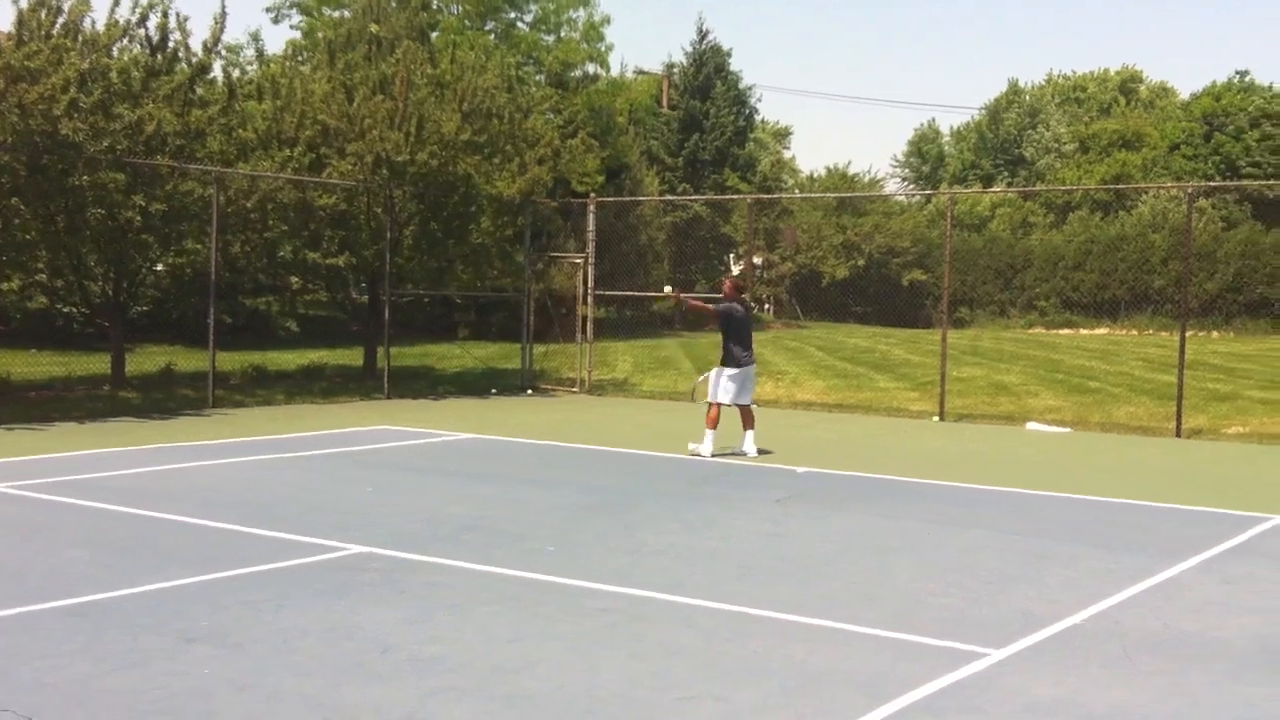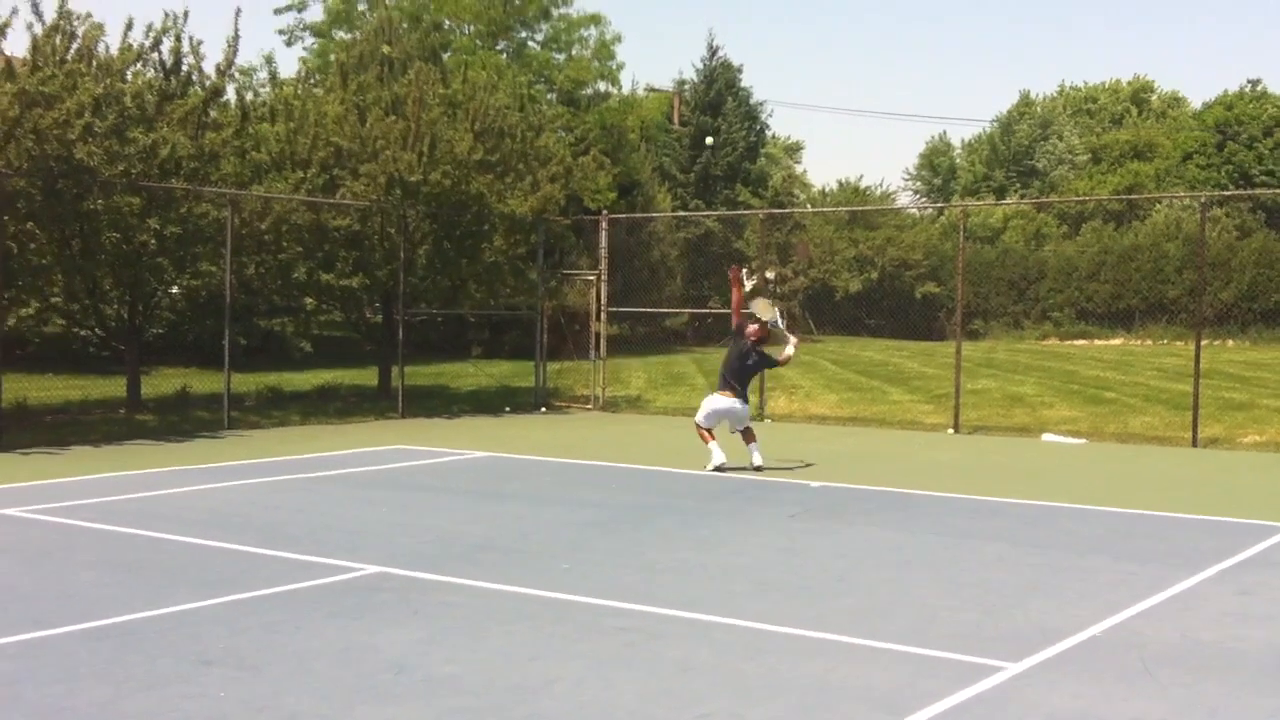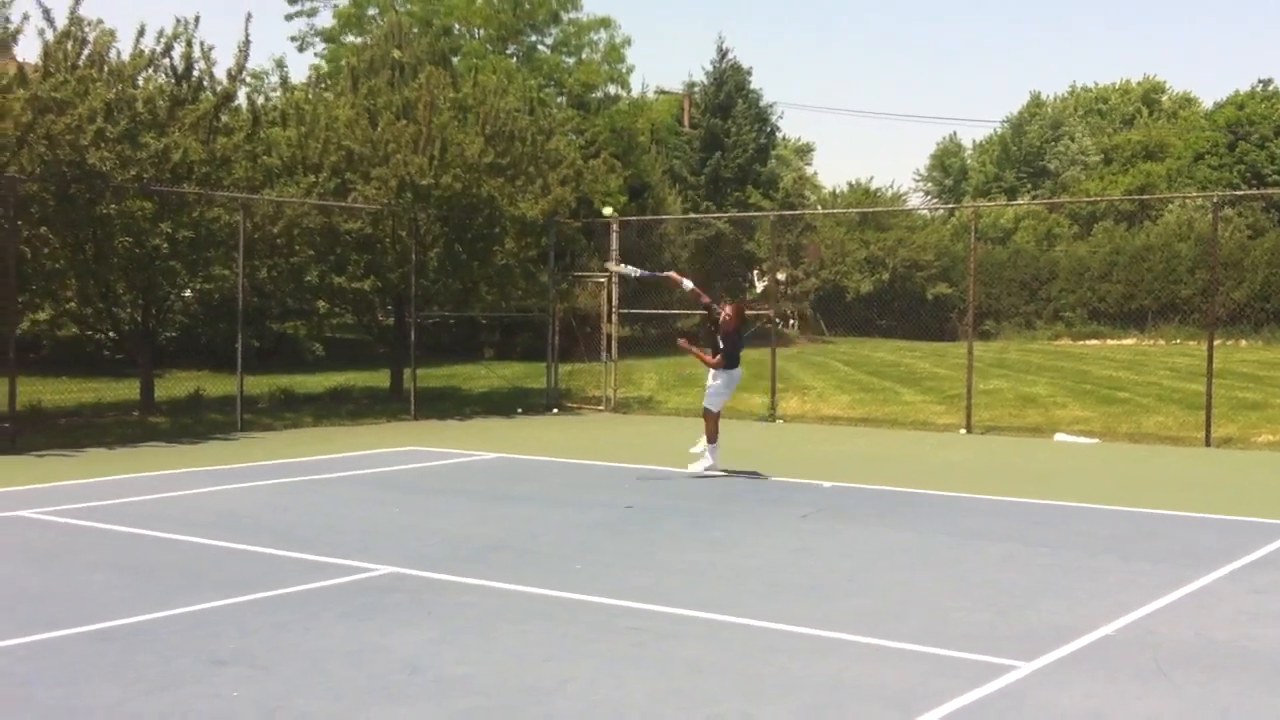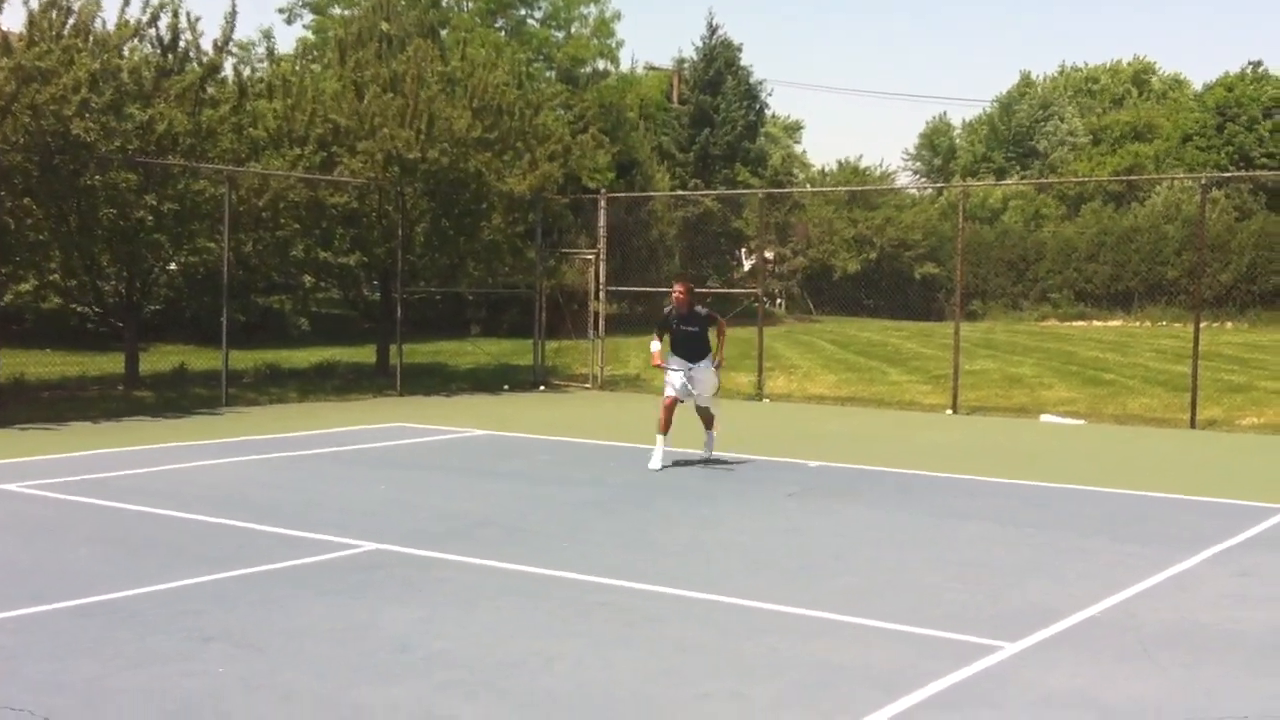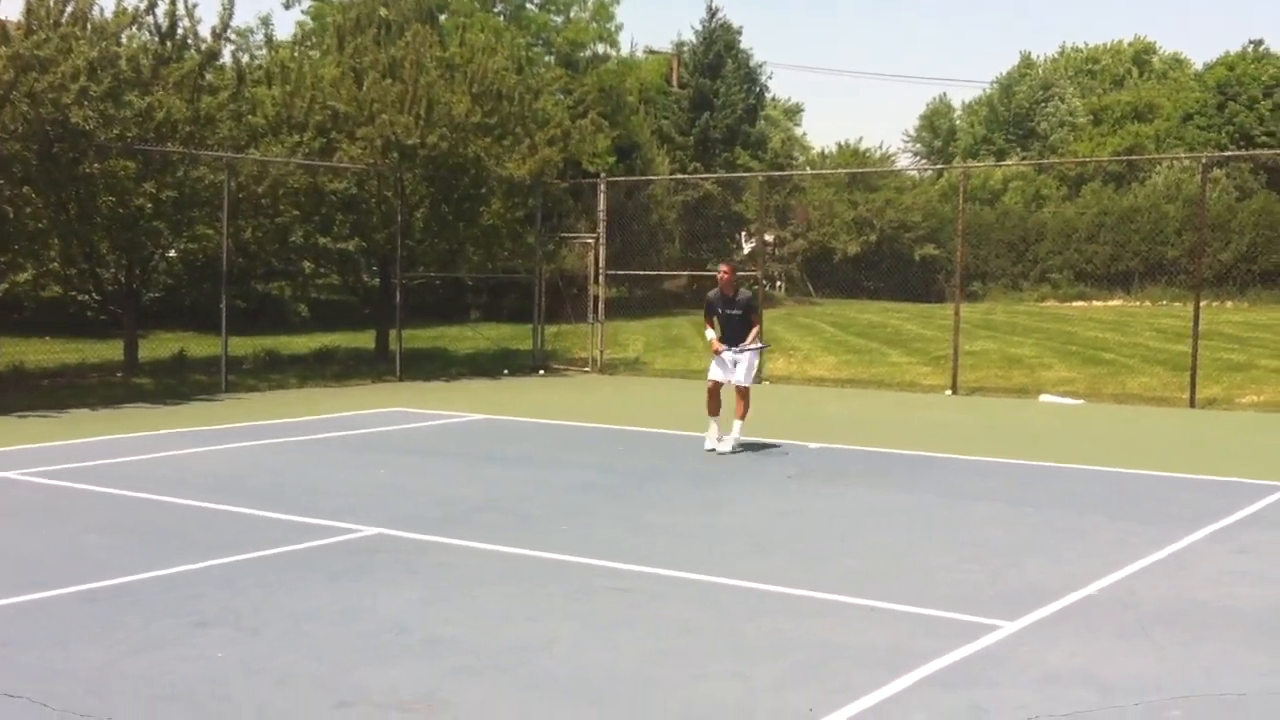
dt=0.5s
person 1, frame 1
left shoulder: (730, 309)
right shoulder: (745, 308)
left elbow: (705, 308)
left wrist: (682, 299)
left hip: (732, 366)
right hip: (749, 364)
left knee: (715, 404)
right knee: (744, 406)
left ankle: (706, 446)
right ankle: (749, 446)
person 1, frame 2
left shoulder: (740, 342)
right shoulder: (761, 358)
left elbow: (736, 310)
right elbow: (783, 360)
left wrist: (736, 284)
right wrist: (792, 345)
left hip: (720, 400)
right hip: (740, 404)
left knee: (701, 425)
right knee: (744, 428)
left ankle: (717, 456)
right ankle: (756, 457)
person 1, frame 3
left shoulder: (734, 339)
right shoulder: (718, 313)
left elbow: (714, 364)
right elbow: (702, 297)
left wrist: (691, 350)
right wrist: (681, 280)
left hip: (728, 373)
right hip: (721, 369)
left knee: (710, 414)
right knee: (711, 410)
left ankle: (710, 458)
right ankle: (707, 442)
person 1, frame 4
left shoulder: (702, 315)
right shoulder: (667, 313)
left elbow: (721, 325)
right elbow: (657, 336)
left wrist: (719, 353)
right wrist: (656, 354)
left hip: (701, 364)
right hip: (677, 362)
left knee: (702, 409)
right knee: (669, 402)
left ankle: (710, 435)
right ankle: (659, 450)
person 1, frame 5
left shoulder: (746, 297)
right shoulder: (711, 298)
left elbow: (757, 324)
right elbow: (708, 323)
left wrist: (748, 343)
right wrist: (713, 340)
left hip: (746, 347)
right hip: (725, 348)
left knee: (742, 388)
right knee: (712, 385)
left ankle: (735, 435)
right ankle: (714, 430)
